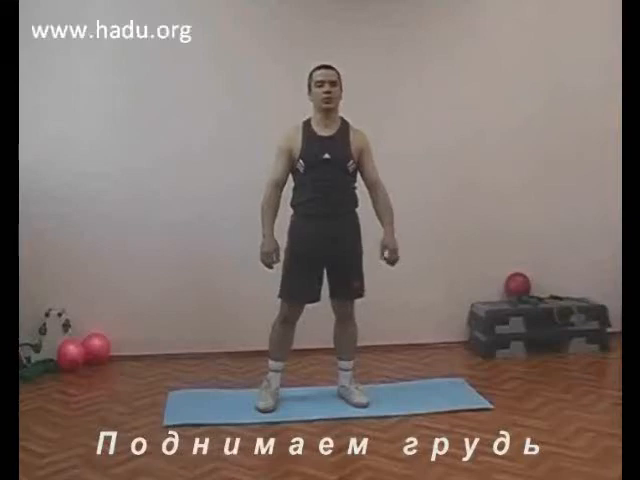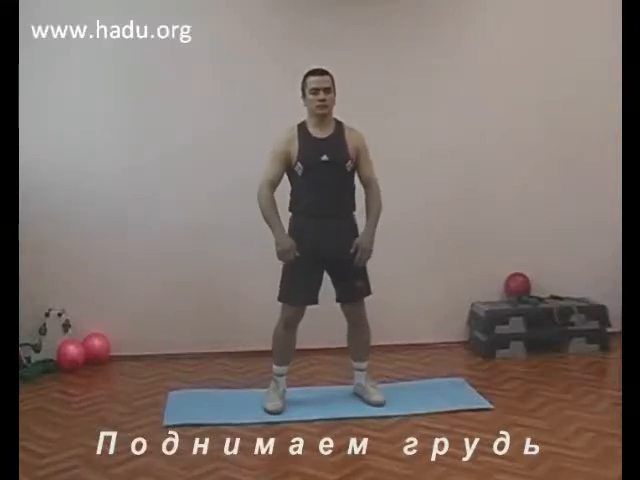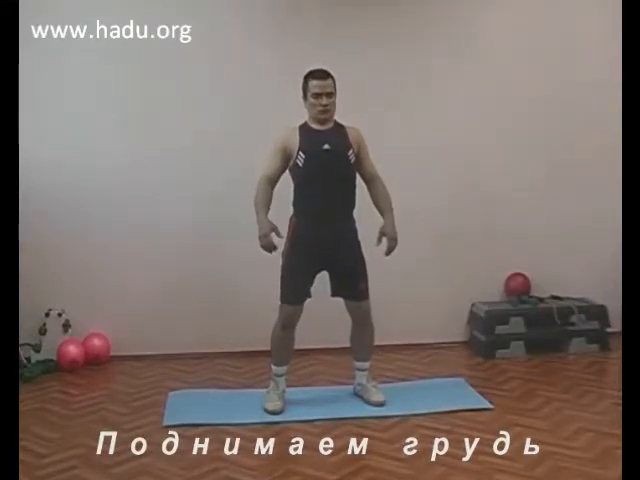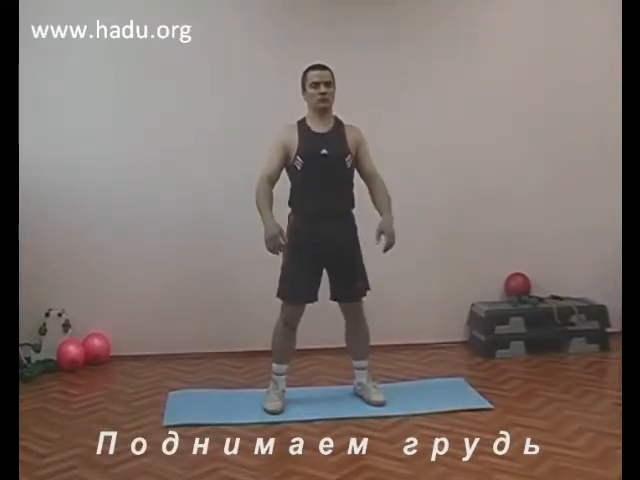
dt=1s
person 1, frame 1
left shoulder: (356, 138)
right shoulder: (293, 137)
left elbow: (375, 186)
right elbow: (274, 187)
left wrist: (389, 231)
right wrist: (267, 234)
left hip: (345, 232)
right hip: (304, 232)
left knee: (345, 312)
right knee: (288, 313)
left ankle: (346, 381)
right ankle: (271, 382)
person 1, frame 2
left shoulder: (353, 138)
right shoulder: (290, 140)
left elbow: (371, 186)
right elbow: (266, 189)
left wrist: (369, 231)
right wrist: (280, 234)
left hip: (345, 234)
right hip: (303, 235)
left knee: (356, 313)
right knee: (290, 315)
left ankle: (362, 380)
right ankle: (277, 385)
person 1, frame 3
left shoulder: (352, 136)
right shoulder: (291, 139)
left elbow: (372, 179)
right elbow: (267, 181)
left wrist: (388, 218)
right wrist: (262, 219)
left hip: (344, 235)
right hip: (304, 235)
left knee: (362, 311)
right knee: (288, 315)
left ankle: (363, 380)
right ankle: (276, 386)
person 1, frame 4
left shoulder: (352, 135)
right shoulder: (289, 136)
left elbow: (372, 178)
right elbow: (265, 181)
left wrist: (386, 217)
right wrist: (268, 221)
left hip: (344, 233)
right hip: (303, 234)
left knee: (354, 311)
right knee: (290, 313)
left ankle: (362, 380)
right ankle: (277, 385)
